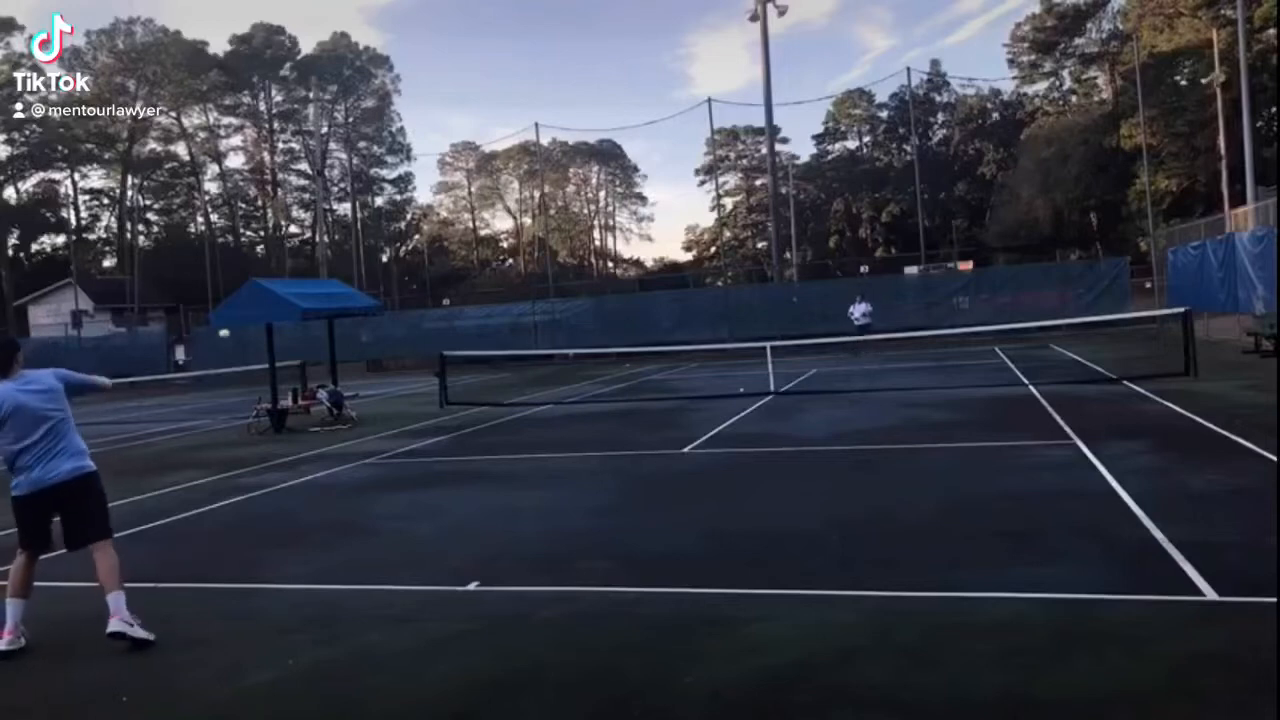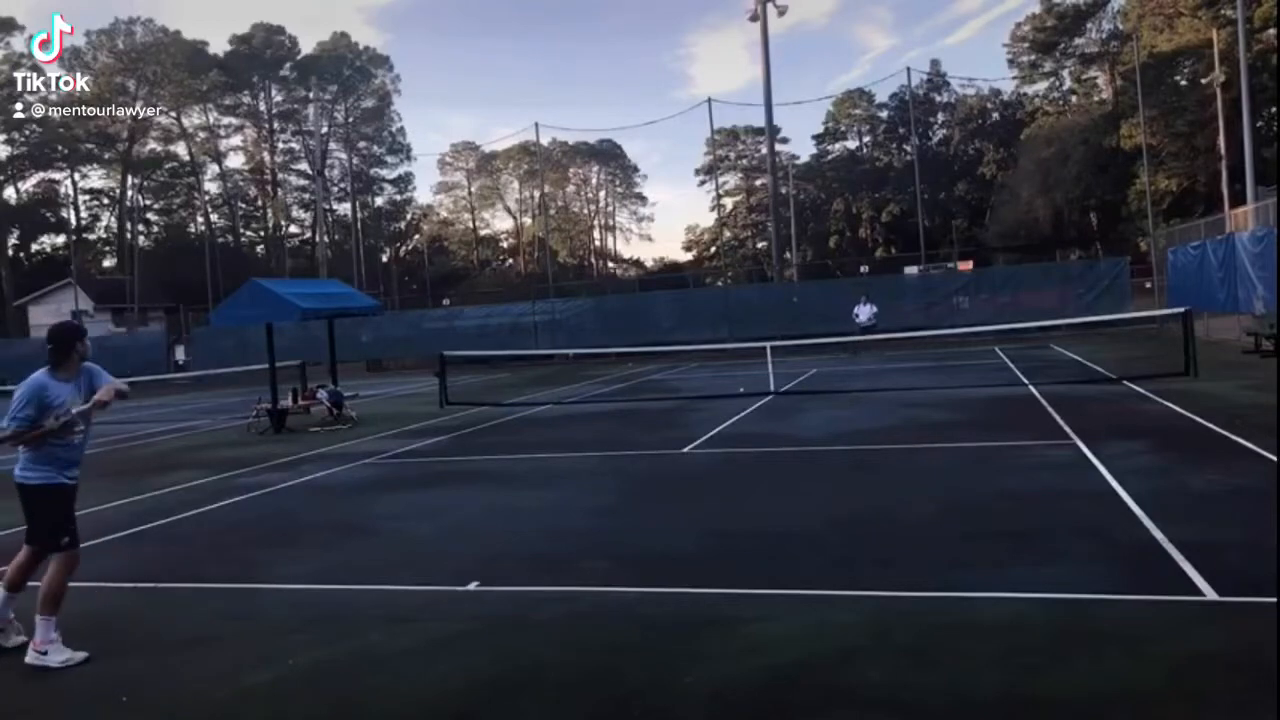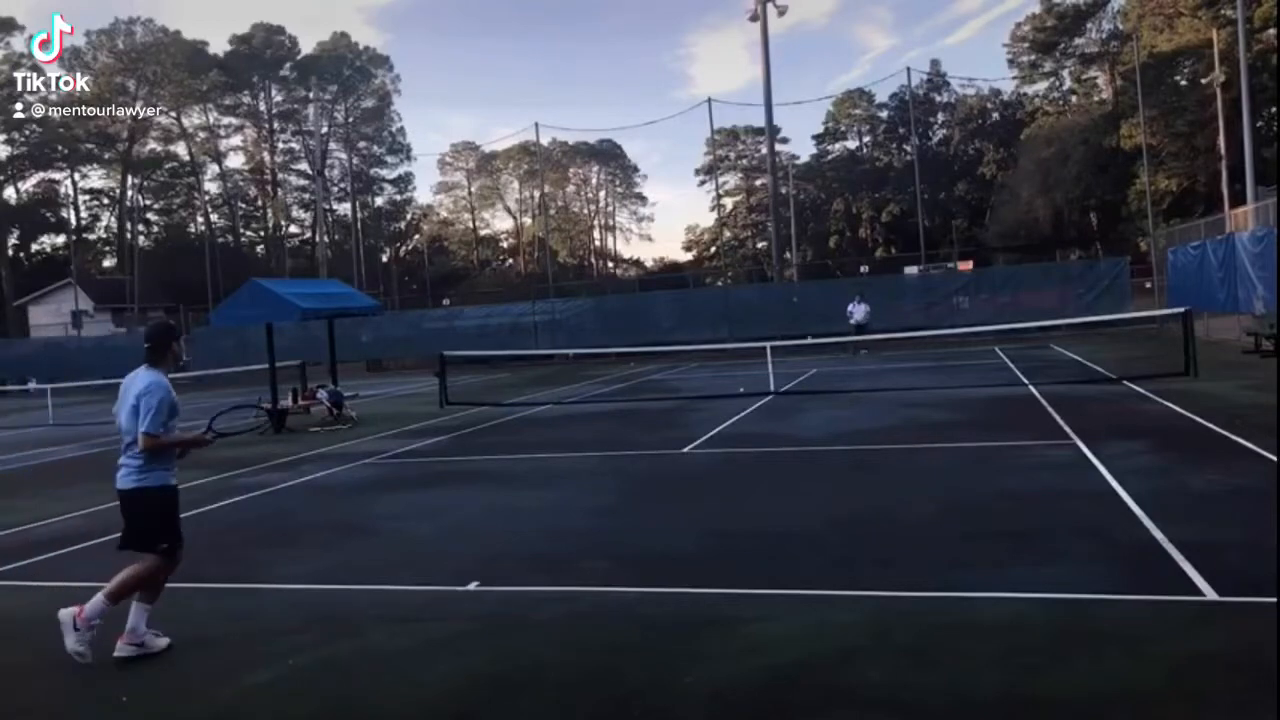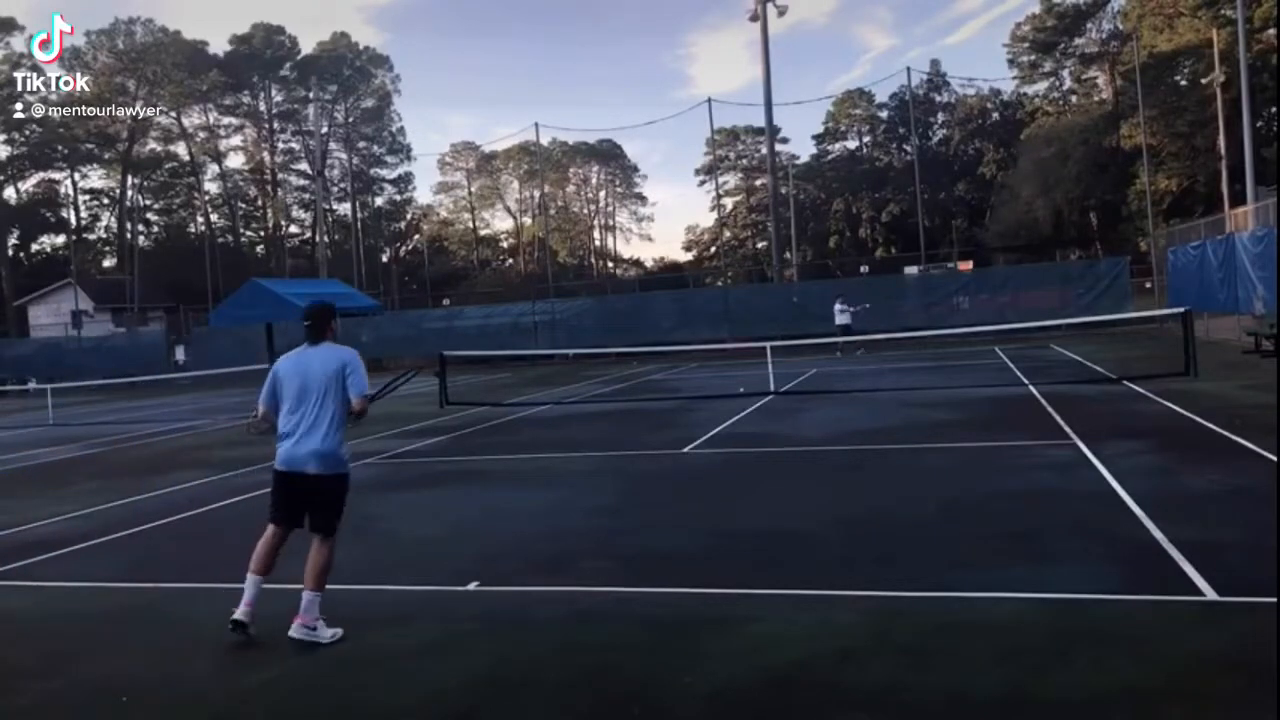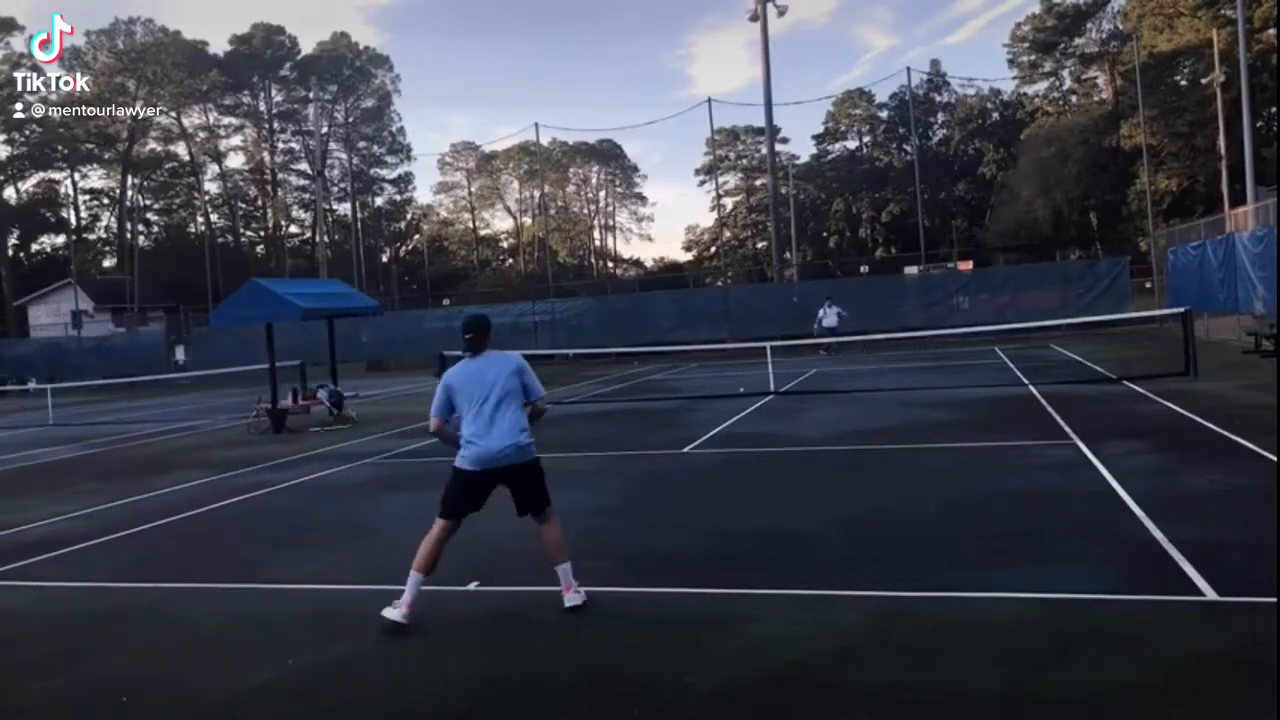
dt=0.5s
person 1, frame 1
right shoulder: (51, 378)
right elbow: (100, 384)
right wrist: (102, 380)
left hip: (29, 486)
right hip: (78, 475)
left knee: (26, 554)
right knee: (102, 545)
right ankle: (120, 617)
person 1, frame 2
left shoulder: (89, 373)
right shoulder: (35, 386)
left elbow: (120, 388)
left wrist: (107, 393)
right wrist: (55, 429)
left hip: (65, 478)
right hip: (41, 480)
left knee: (36, 550)
right knee: (67, 555)
right ankle: (43, 644)
person 1, frame 3
left shoulder: (136, 378)
right shoulder: (157, 386)
left elbow: (123, 423)
right elbow: (148, 443)
left wrist: (176, 442)
right wrist: (187, 441)
left hip: (147, 481)
right hip: (148, 483)
left knee: (167, 555)
right knee: (156, 561)
left ankle: (135, 635)
right ankle: (83, 617)
person 1, frame 4
left shoulder: (284, 363)
right shoulder: (346, 357)
left elbow: (261, 418)
right elbow: (359, 407)
right wrist: (341, 417)
left hip: (287, 460)
right hip: (328, 461)
left knee: (275, 531)
right knee: (323, 538)
left ankle: (245, 607)
right ankle: (307, 621)
person 1, frame 5
left shoulder: (452, 375)
right shoulder: (514, 361)
left elbow: (437, 427)
right elbow: (540, 407)
left hip: (475, 459)
right hip: (520, 453)
left knee: (442, 528)
right knee: (546, 516)
left ankle: (404, 605)
right ankle: (570, 589)
